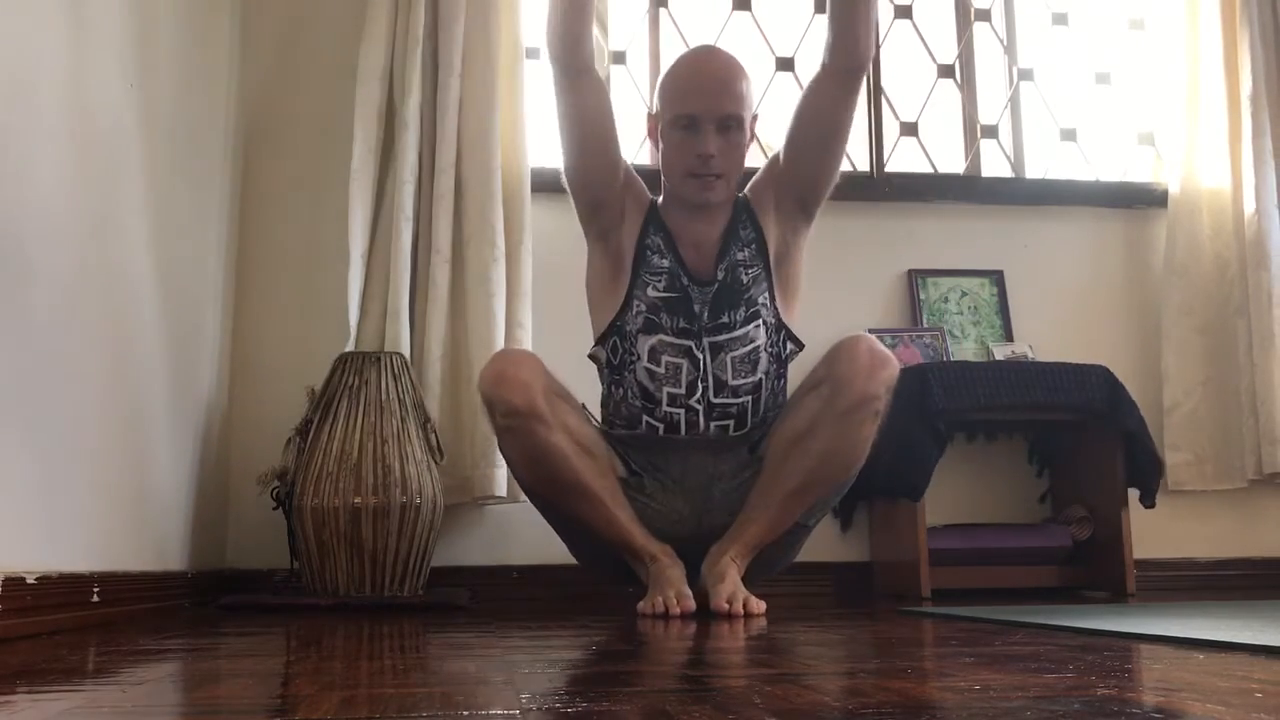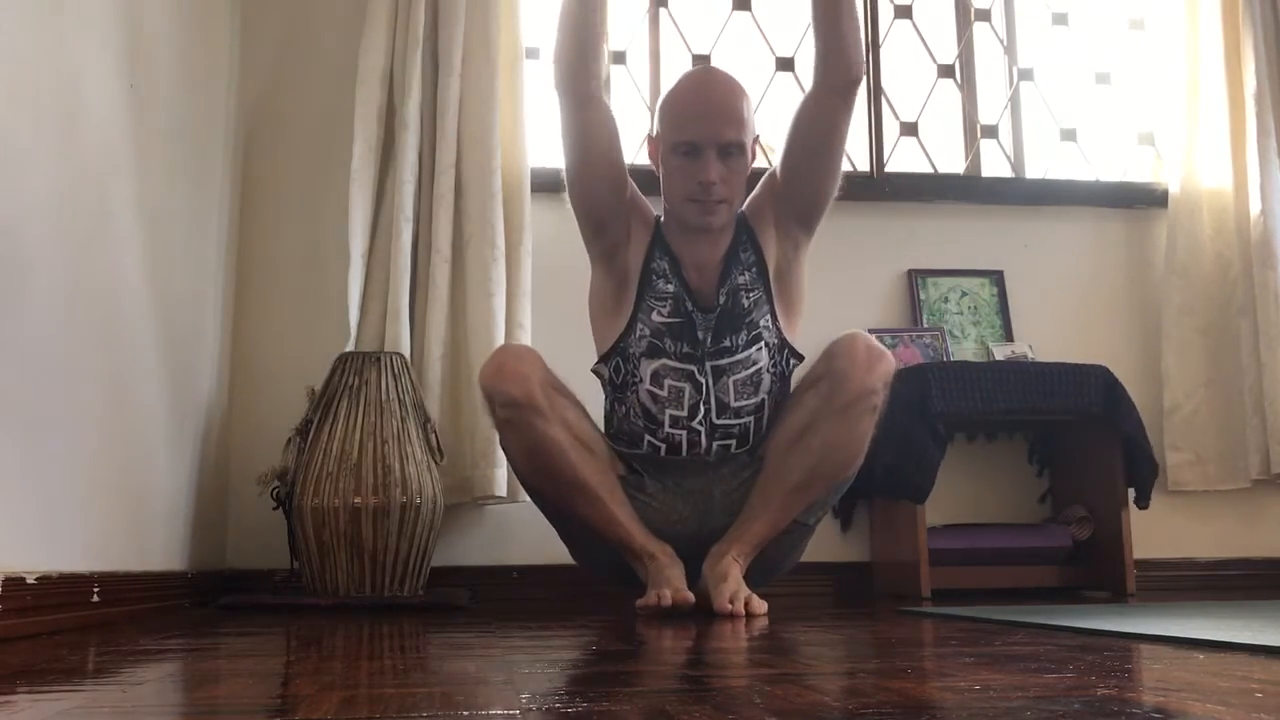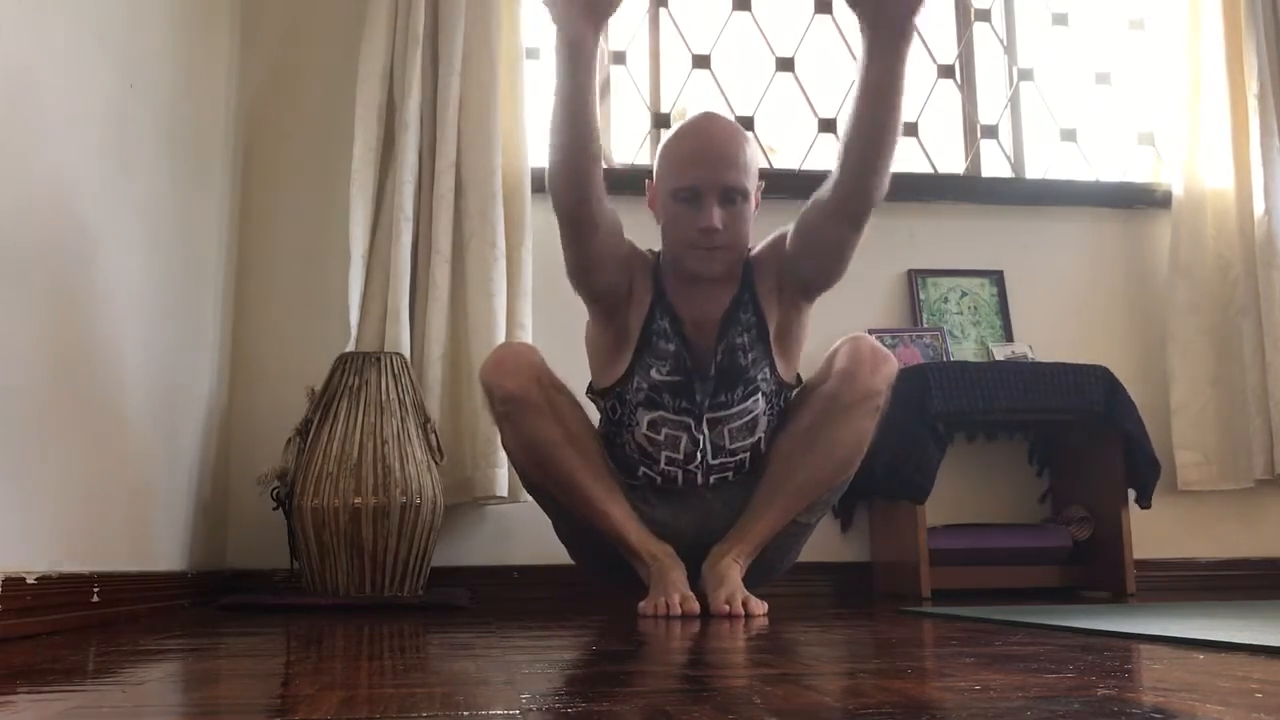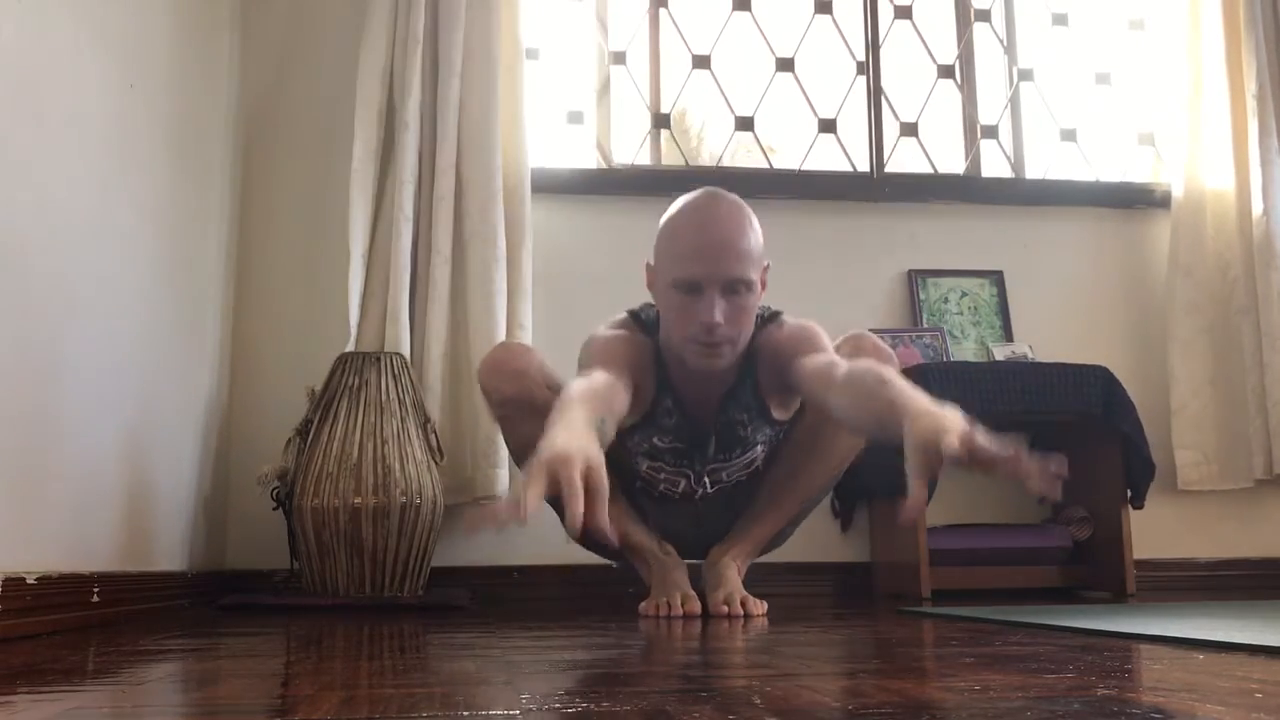
dt=0.4s
person 1, frame 1
left shoulder: (776, 219)
right shoulder: (618, 222)
left elbow: (847, 65)
right elbow: (572, 66)
left hip: (760, 510)
right hip: (627, 510)
left knee: (867, 365)
right knee: (509, 378)
left ankle: (731, 558)
right ankle: (654, 560)
person 1, frame 2
left shoulder: (777, 234)
right shoulder: (623, 240)
left elbow: (839, 82)
right elbow: (578, 94)
left hip: (760, 516)
right hip: (628, 515)
left knee: (864, 363)
right knee: (509, 373)
left ankle: (732, 558)
right ankle: (654, 559)
person 1, frame 3
left shoulder: (780, 281)
right shoulder: (622, 284)
left elbow: (853, 204)
right elbow: (576, 194)
left hip: (751, 531)
right hip: (623, 526)
left knee: (866, 362)
right knee: (509, 368)
left ankle: (728, 559)
right ankle: (653, 559)
person 1, frame 4
left shoulder: (784, 343)
right shoulder: (625, 346)
left elbow: (851, 385)
right elbow: (593, 393)
left wrist: (931, 421)
right wrist: (569, 441)
left hip: (748, 515)
right hip: (633, 518)
left ankle: (730, 559)
right ankle: (656, 560)
